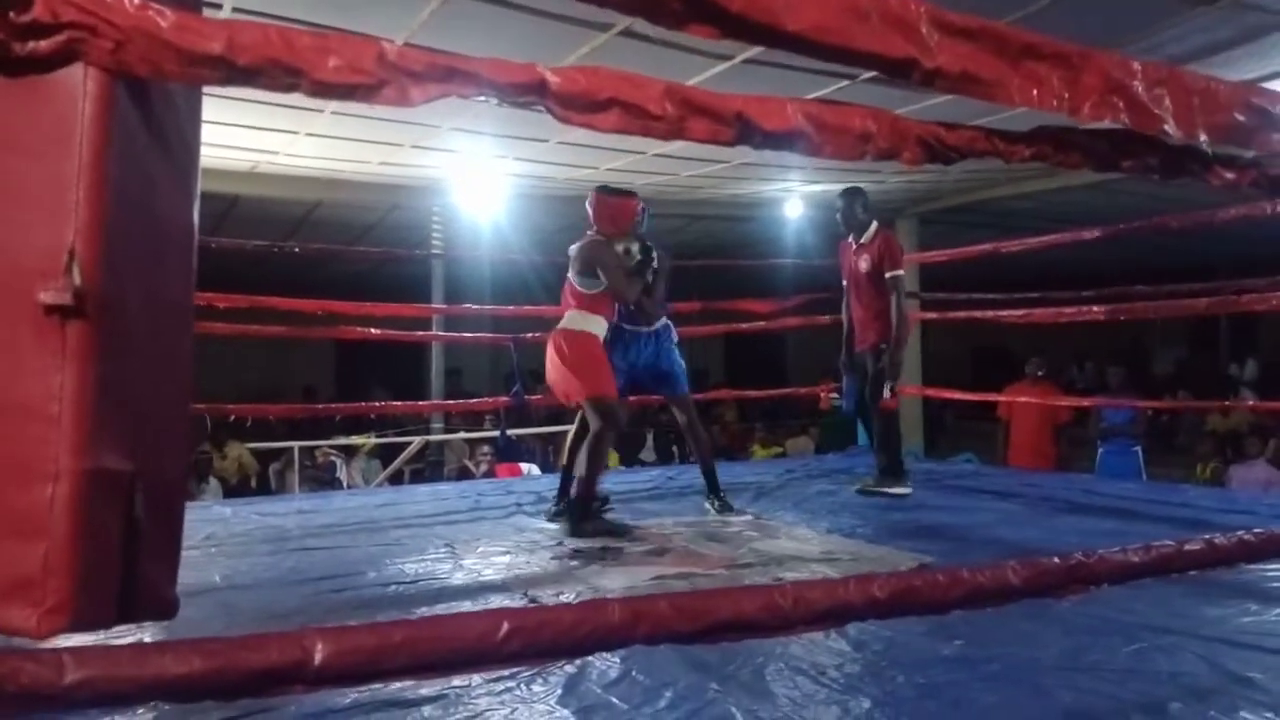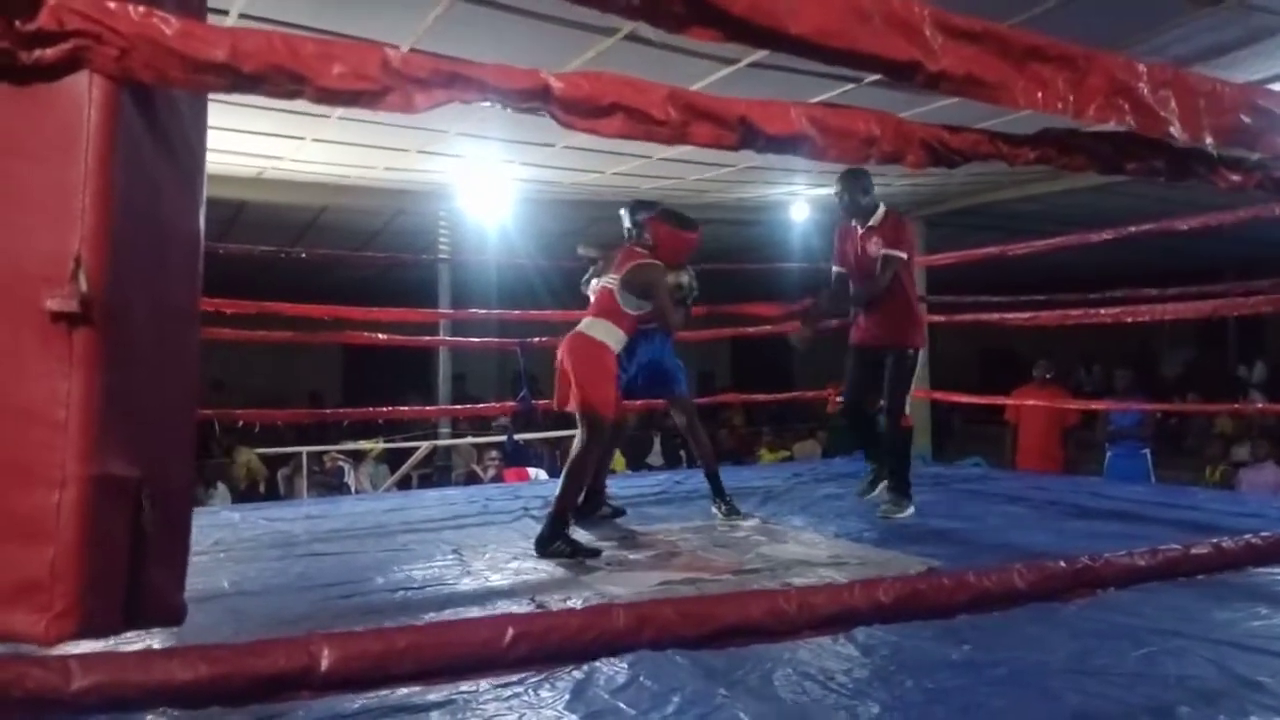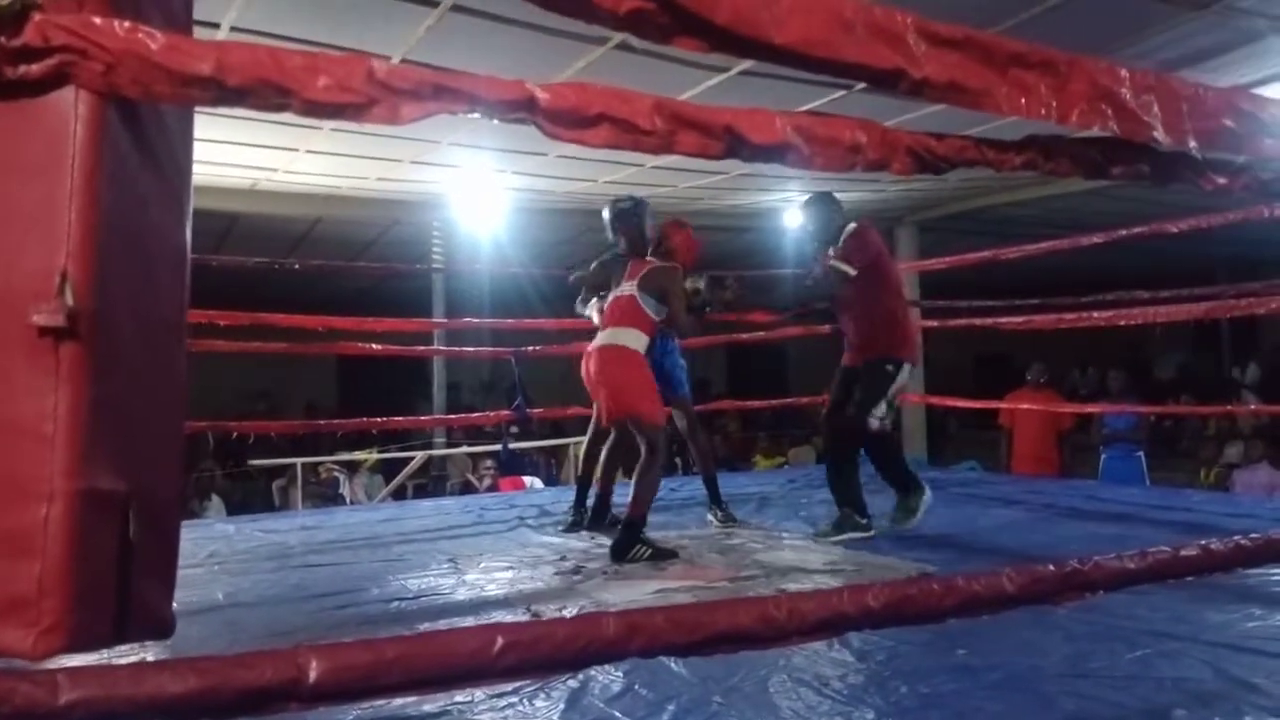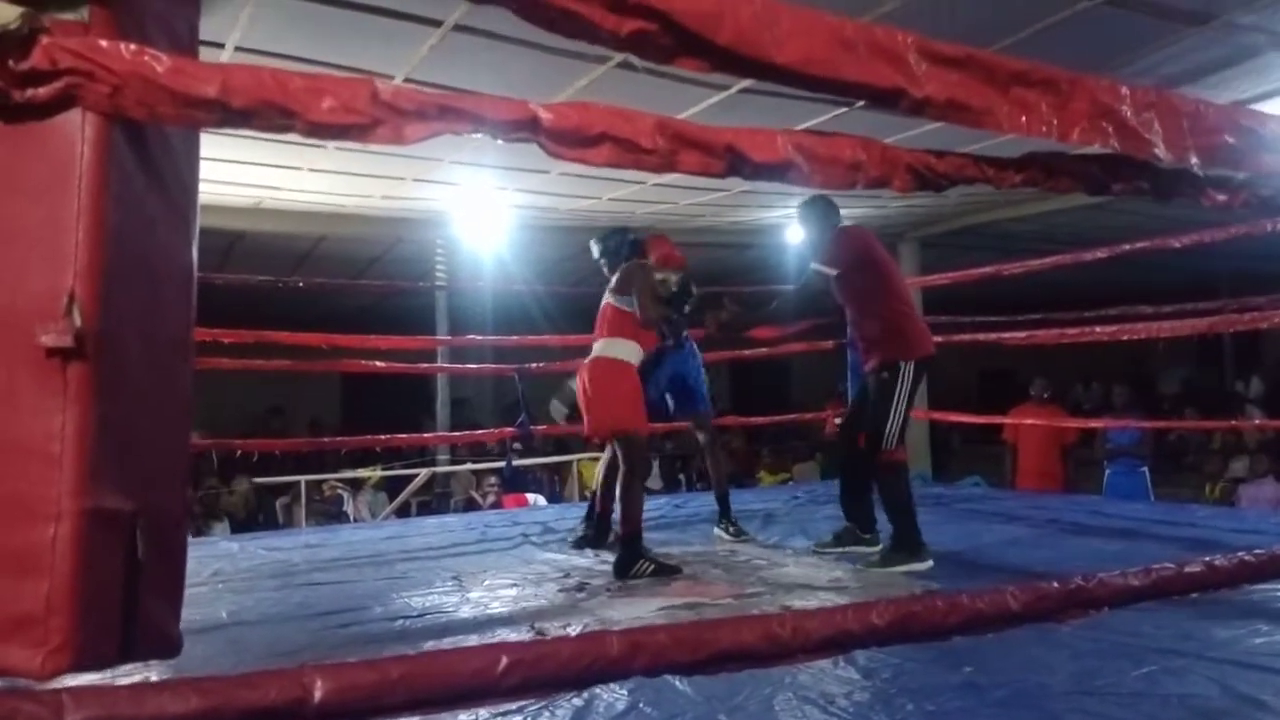
dt=0.4s
person 1, frame 1
left shoulder: (591, 245)
right shoulder: (600, 249)
right elbow: (626, 296)
right wrist: (641, 278)
left hip: (574, 341)
right hip: (577, 342)
left knee: (594, 419)
right knee: (608, 421)
left ankle: (582, 500)
right ankle: (581, 511)
person 1, frame 2
left shoulder: (626, 253)
right shoulder: (653, 272)
right elbow: (671, 323)
right wrist: (680, 305)
left hip: (583, 345)
right hip: (593, 351)
left knee: (597, 433)
right knee: (594, 439)
right ankle: (553, 532)
person 1, frame 3
left shoulder: (625, 270)
right shoulder: (669, 273)
right elbow: (681, 327)
right wrist: (694, 311)
left hip: (597, 357)
right hip: (623, 359)
left knee: (622, 433)
right knee: (653, 446)
right ankle: (630, 537)
person 1, frame 4
left shoulder: (622, 281)
right shoulder: (638, 272)
right elbow: (647, 316)
left hip: (597, 370)
right hip: (615, 371)
left knee: (619, 449)
right knee: (636, 461)
left ankle: (599, 527)
right ankle: (630, 555)
person 2, frame 1
left shoulder: (885, 242)
right shoulder: (846, 248)
left elbow: (897, 297)
left wrist: (896, 347)
right wrist: (846, 347)
left hip: (884, 340)
right hip: (862, 341)
left knee: (878, 398)
right knee: (864, 405)
left ankle: (892, 475)
right ankle: (888, 471)
person 2, frame 2
left shoulder: (896, 225)
right shoulder: (845, 233)
left elbow: (881, 282)
right elbow: (838, 285)
left wrist: (816, 315)
right wrist: (810, 316)
left hip: (901, 333)
right hip: (865, 335)
left knee: (895, 411)
right knee: (853, 407)
left ankle: (900, 493)
right ankle: (881, 463)
person 2, frame 3
left shoulder: (861, 239)
right shoulder: (831, 252)
left hip: (891, 349)
right hip: (858, 353)
left knee: (862, 422)
right knee: (835, 427)
left ankle: (911, 490)
right ankle: (853, 514)
person 2, frame 4
left shoulder: (846, 239)
right shoulder: (843, 245)
left elbow: (800, 296)
left wrist: (747, 319)
left hip: (901, 352)
right hip: (883, 354)
left knee: (881, 445)
right knee: (852, 438)
left ankle: (910, 546)
right ankle: (862, 530)
person 3, frame 1
left shoulder: (654, 259)
left elbow: (652, 310)
left wrist: (639, 277)
left hip: (657, 339)
right hip: (621, 339)
left knee: (687, 414)
left ankle: (714, 491)
right ankle: (565, 493)
person 3, frame 2
left shoulder: (674, 275)
left elbow: (677, 323)
right elbow: (588, 284)
left wrist: (682, 297)
right wrist: (596, 284)
left hip: (658, 341)
right hip: (624, 341)
left knee: (688, 417)
left ankle: (720, 495)
right ankle: (593, 497)
person 3, frame 3
right shoulder: (618, 263)
right elbow: (584, 304)
left wrist: (692, 306)
right wrist: (599, 309)
left hip: (660, 344)
left knee: (688, 422)
right knee: (602, 424)
left ankle: (716, 503)
right ankle: (580, 506)
person 3, frame 4
left shoulder: (677, 285)
left elbow: (676, 325)
left hip: (680, 356)
right hip: (650, 363)
left knee: (707, 435)
left ankle: (725, 517)
right ankle: (594, 519)
